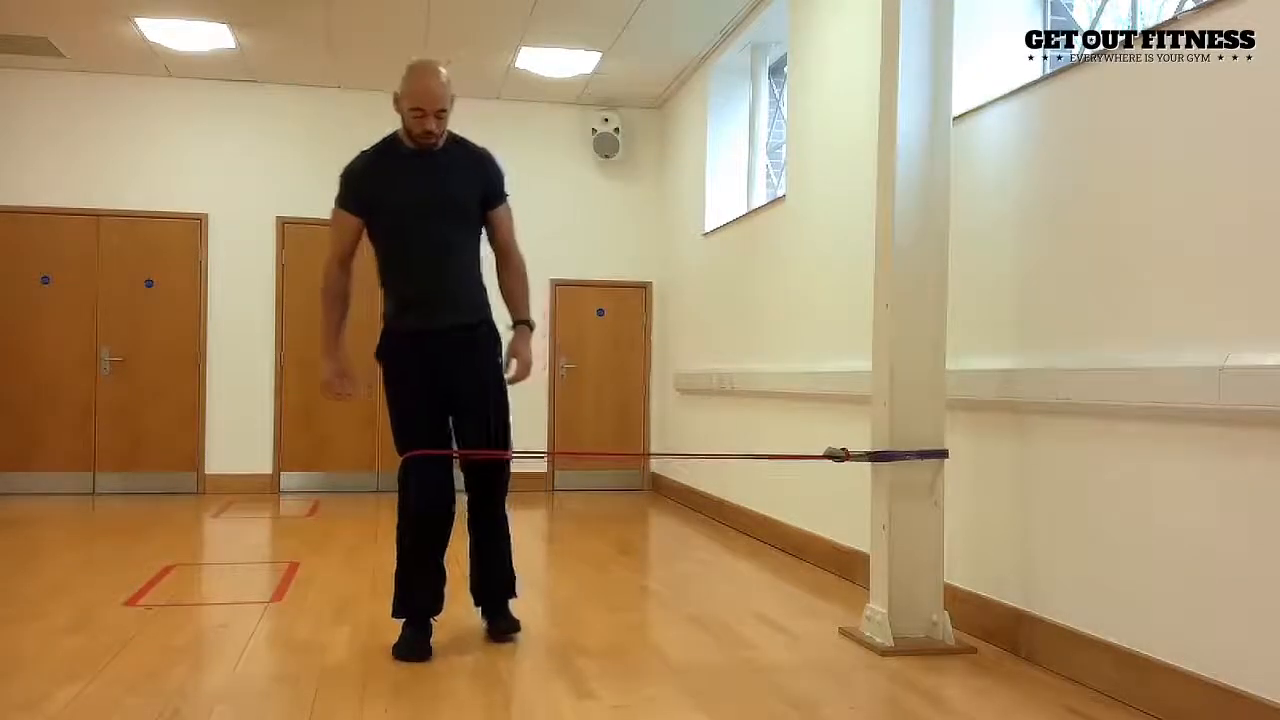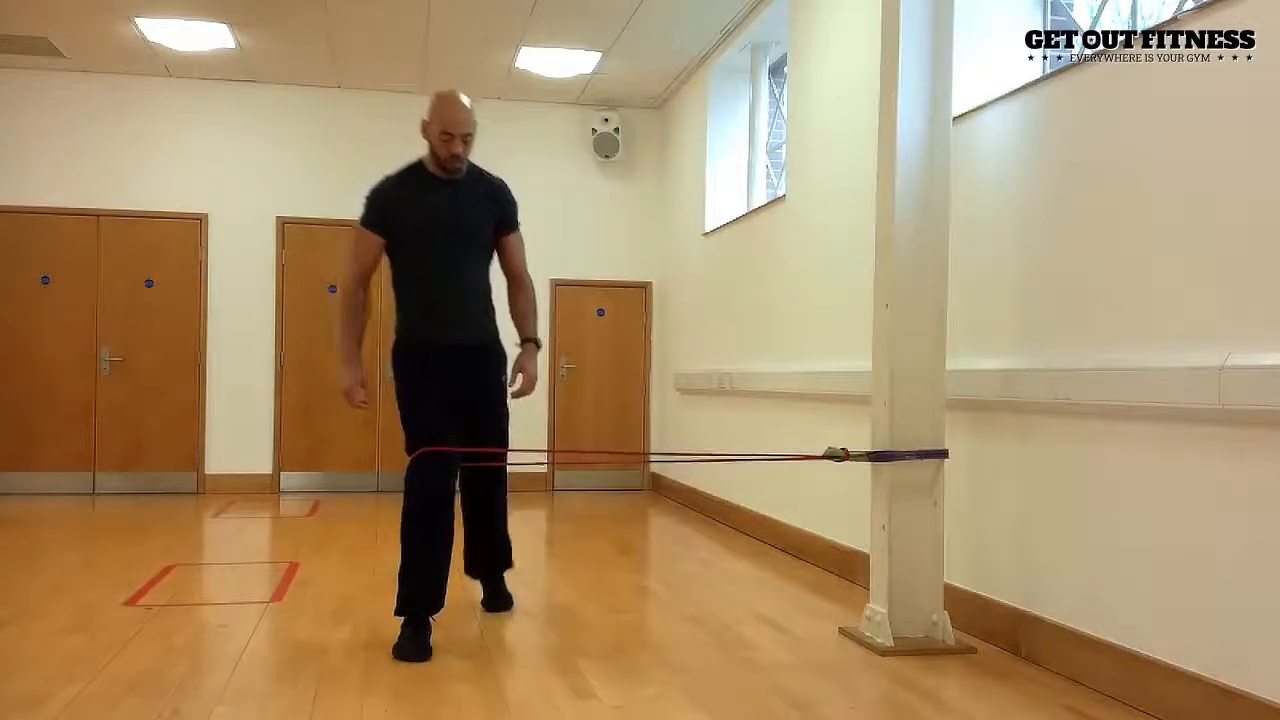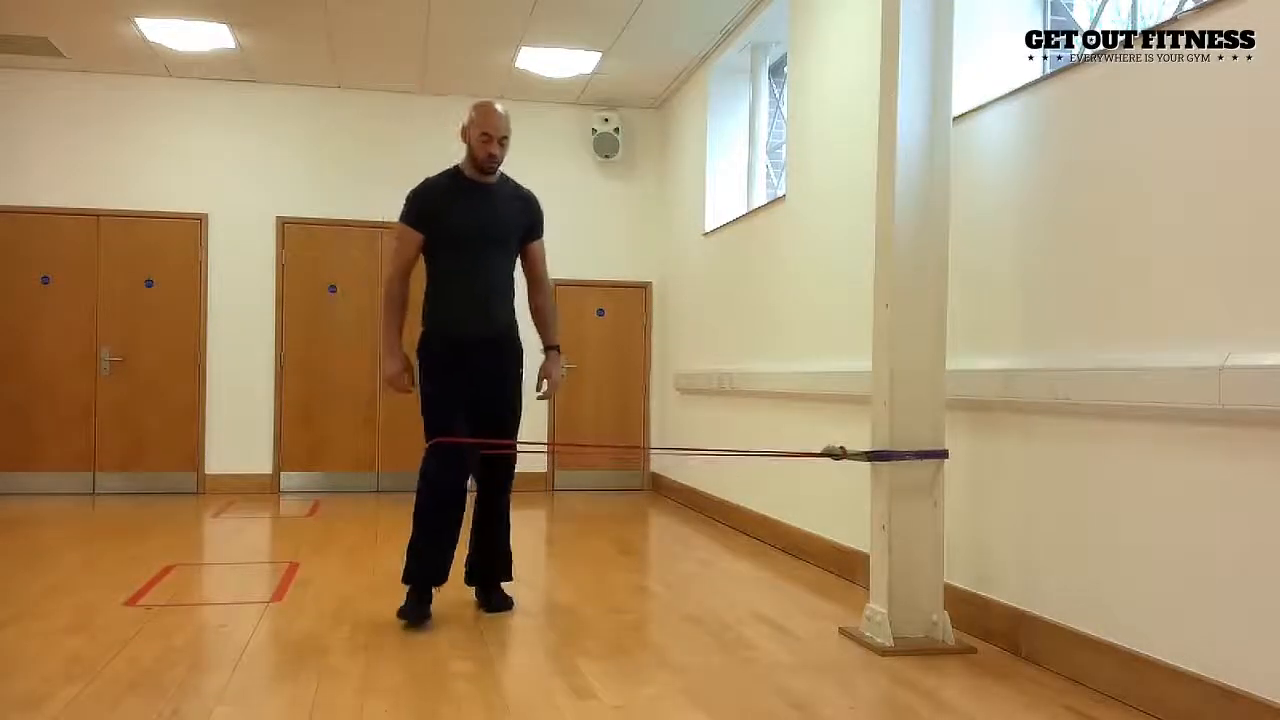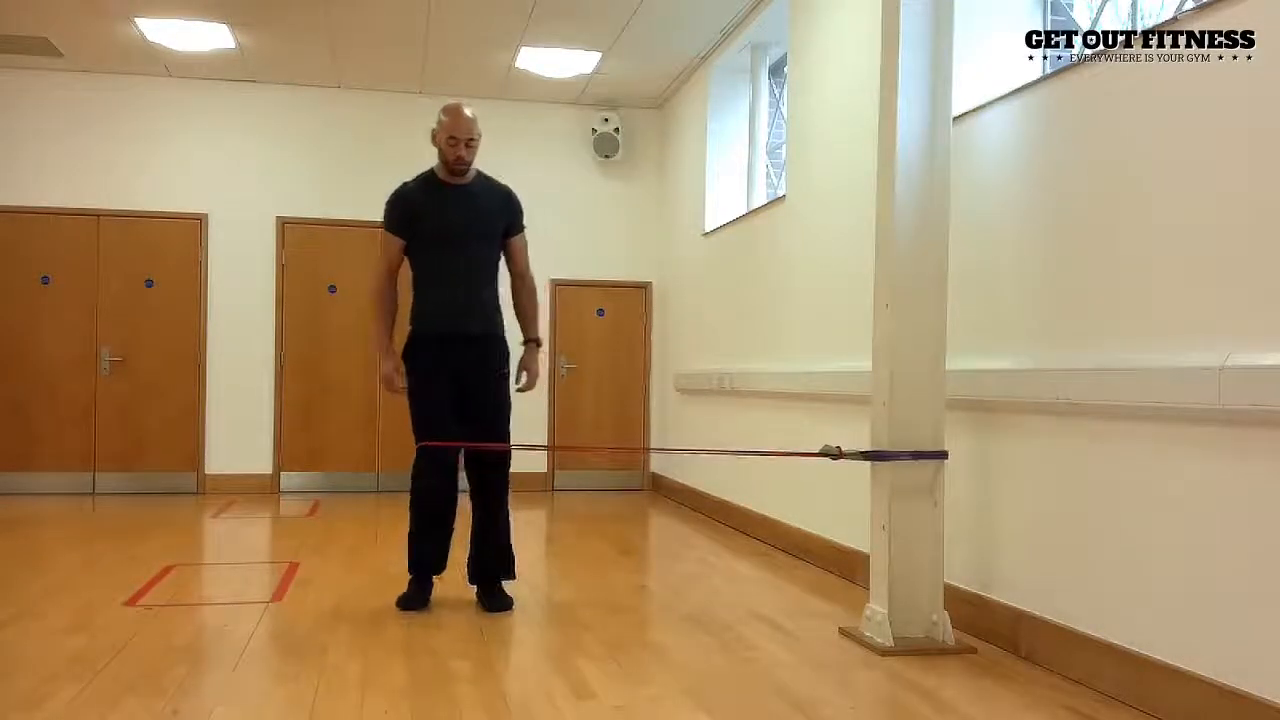
dt=0.5s
person 1, frame 1
left shoulder: (479, 165)
right shoulder: (366, 173)
left elbow: (507, 253)
right elbow: (339, 264)
left wrist: (522, 328)
right wrist: (332, 350)
left hip: (474, 339)
right hip: (406, 345)
left knee: (488, 472)
right knee: (424, 482)
left ankle: (494, 598)
right ankle: (416, 616)
person 1, frame 2
left shoulder: (494, 194)
right shoulder: (391, 195)
left elbow: (517, 276)
right elbow: (359, 280)
left wrist: (529, 345)
right wrist: (351, 359)
left hip: (482, 354)
right hip: (420, 358)
left knee: (487, 472)
right knee: (430, 480)
left ankle: (489, 571)
right ankle: (417, 614)
person 1, frame 3
left shoulder: (523, 203)
right shoulder: (430, 196)
left elbow: (539, 283)
right elbow: (398, 275)
left wrist: (552, 350)
right wrist: (392, 349)
left hip: (502, 352)
right hip: (443, 351)
left knee: (497, 469)
right knee: (446, 463)
left ankle: (487, 578)
right ankle: (421, 584)
person 1, frame 4
left shoulder: (502, 200)
right shoulder: (408, 200)
left elbow: (521, 276)
right elbow: (387, 279)
left wrist: (532, 343)
right wrist: (387, 350)
left hip: (488, 349)
right hip: (428, 349)
left knee: (491, 464)
right knee: (435, 463)
left ankle: (491, 577)
right ankle: (422, 575)
